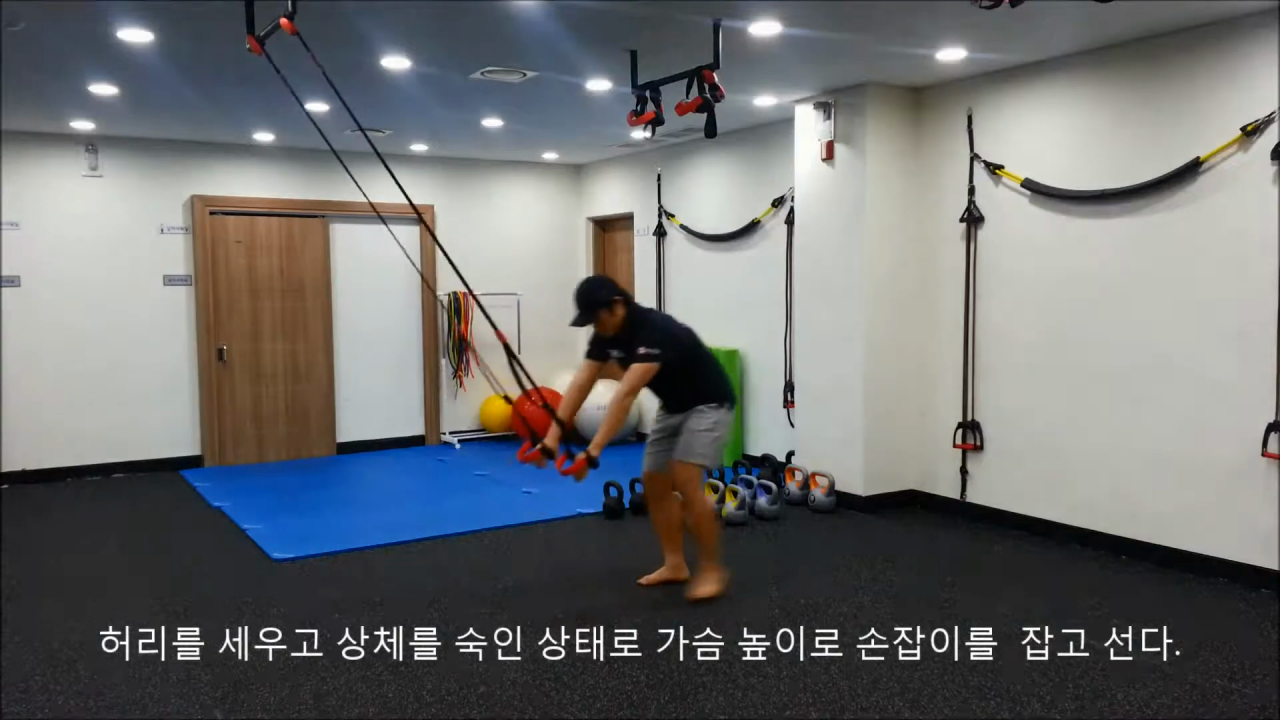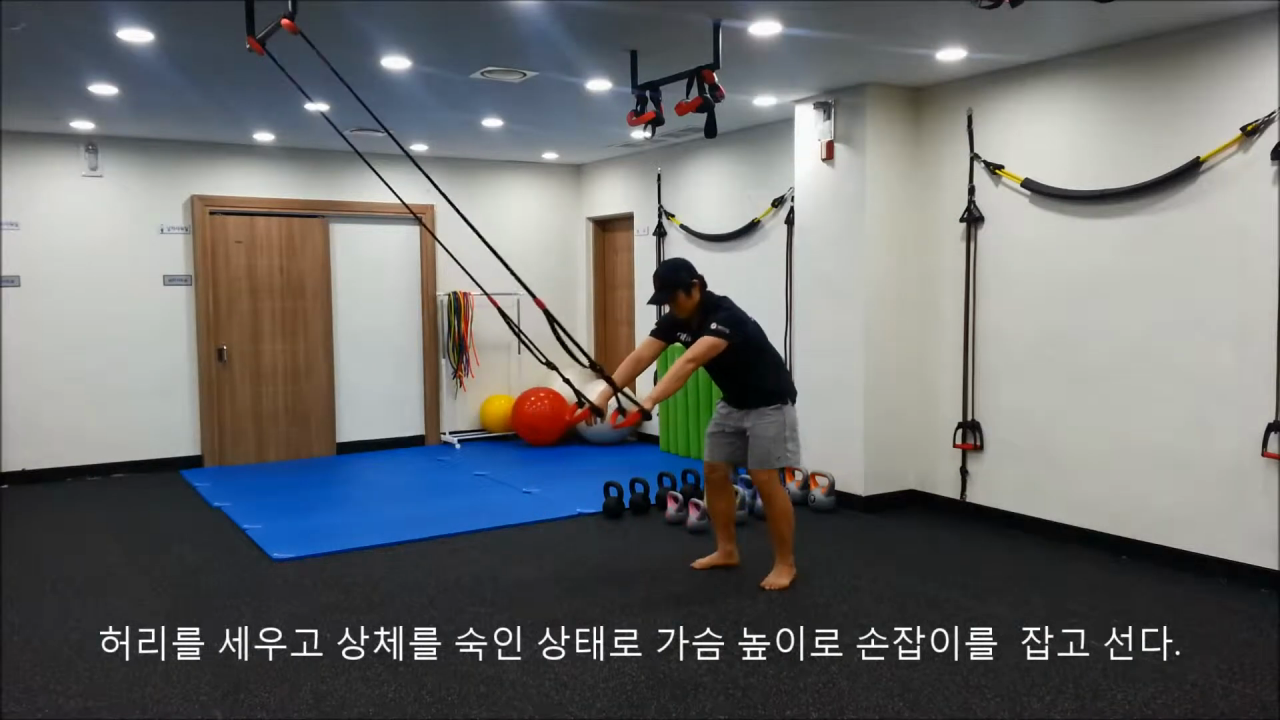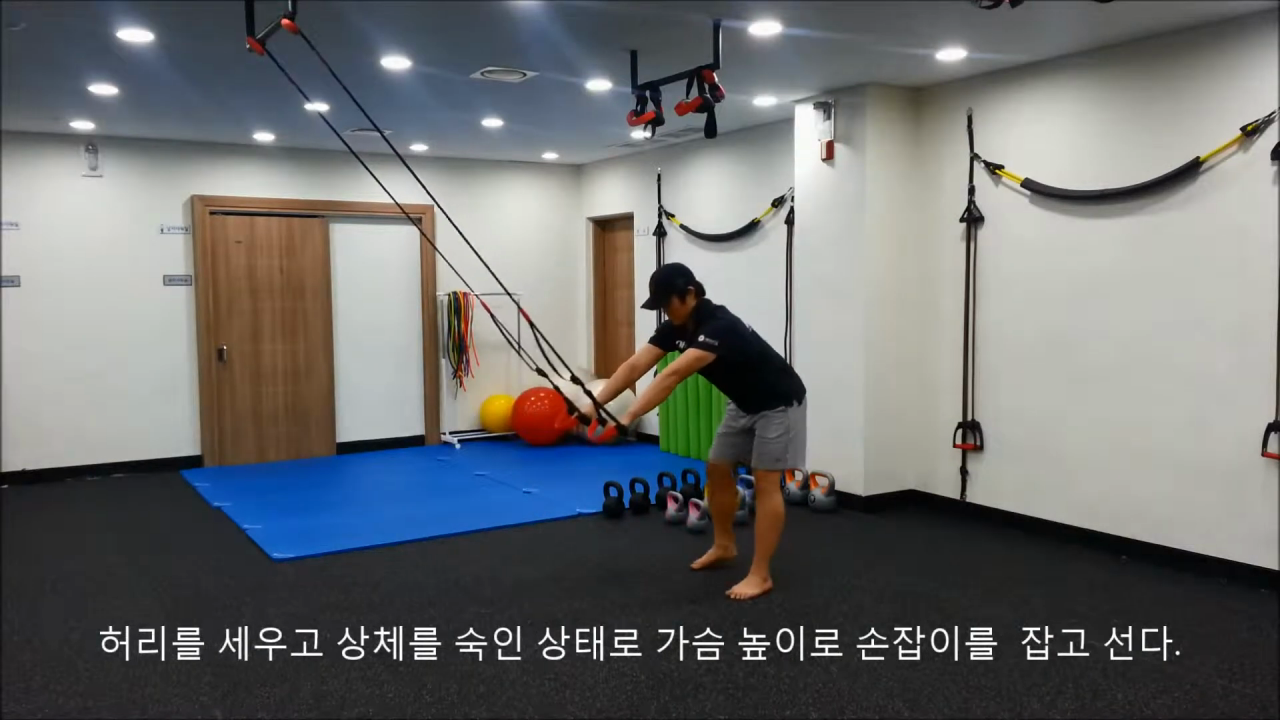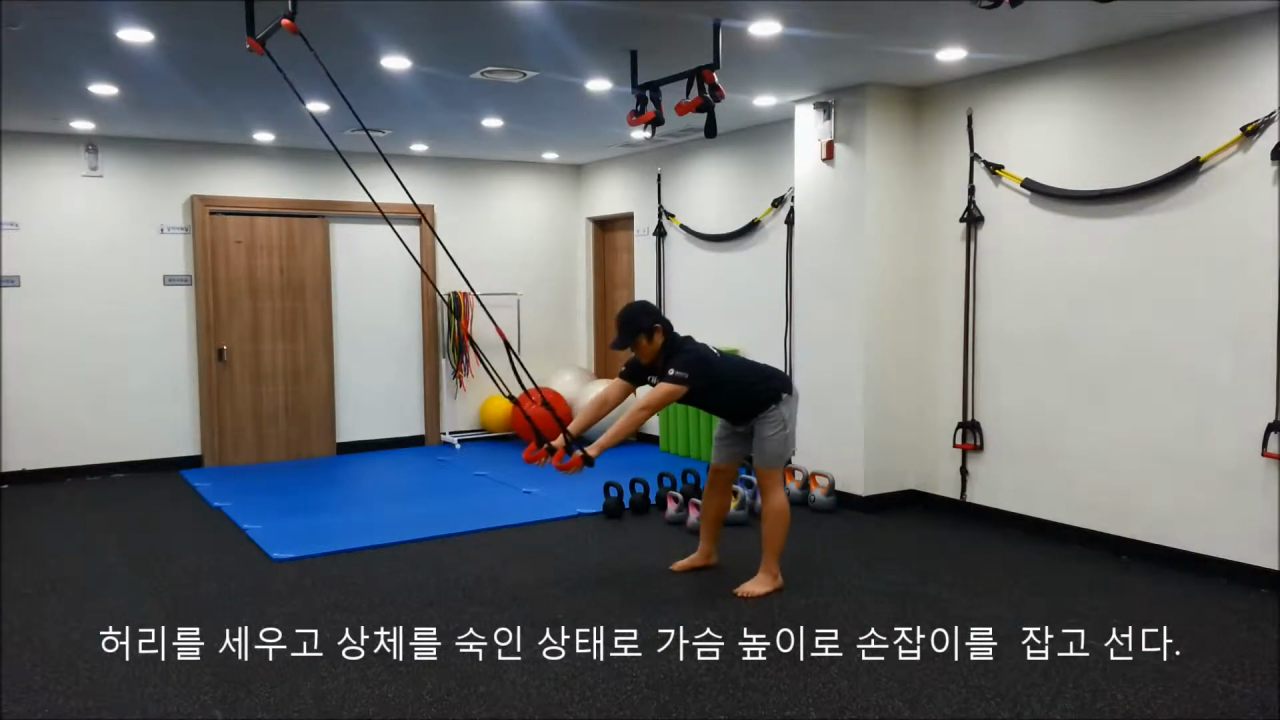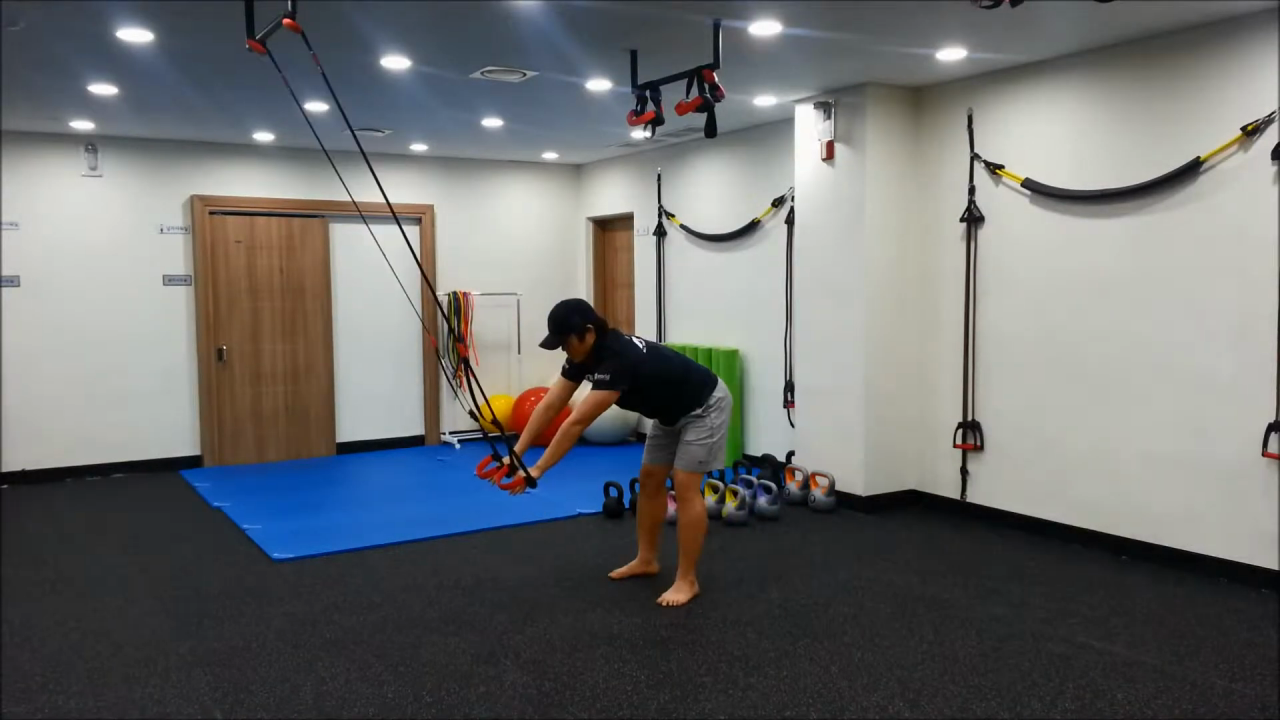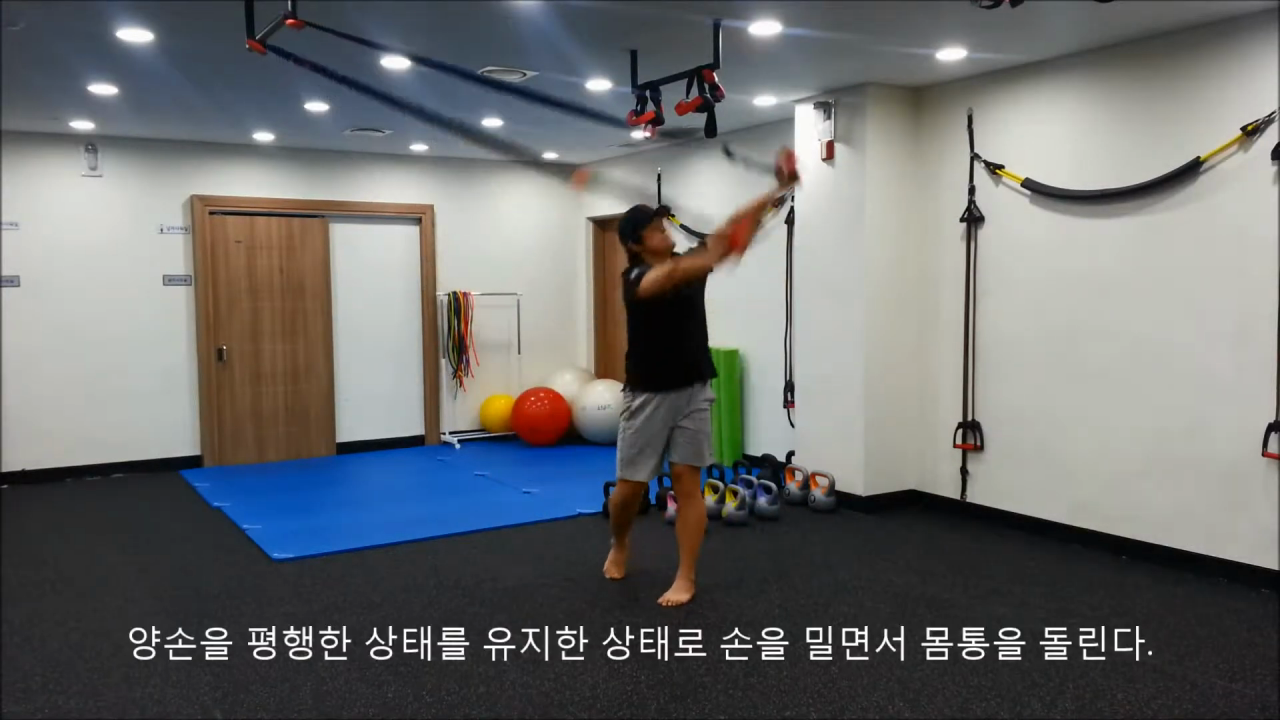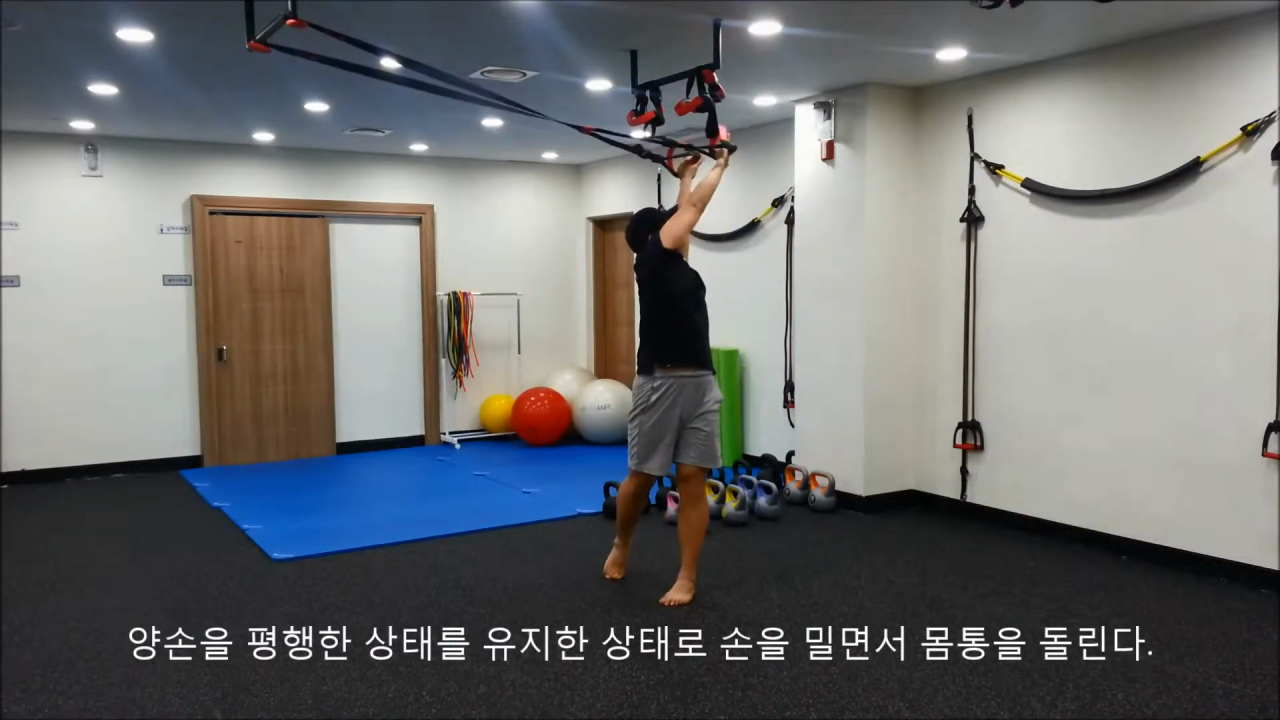
dt=0.7s
person 1, frame 1
left shoulder: (656, 330)
right shoulder: (607, 336)
left elbow: (626, 394)
right elbow: (580, 385)
left wrist: (595, 450)
right wrist: (553, 435)
left hip: (709, 405)
right hip: (673, 407)
left knee: (685, 481)
right knee: (654, 483)
left ankle: (712, 569)
right ankle: (675, 564)
person 1, frame 2
left shoulder: (726, 316)
right shoulder: (676, 320)
left elbow: (689, 363)
right elbow: (640, 358)
left wrist: (649, 401)
right wrist: (604, 395)
left hip: (770, 402)
right hip: (733, 402)
left knee: (764, 479)
right knee: (715, 473)
left ankle: (785, 563)
right ankle: (726, 550)
person 1, frame 3
left shoulder: (719, 326)
right shoulder: (675, 327)
left elbow: (673, 375)
right elbow: (635, 365)
left wrist: (629, 416)
right wrist: (595, 404)
left hip: (778, 403)
right hip: (744, 404)
left knee: (766, 483)
right knee: (717, 470)
left ankle: (761, 574)
right ankle: (723, 546)
person 1, frame 4
left shoulder: (689, 358)
right shoulder: (645, 362)
left elbow: (645, 409)
right elbow: (606, 400)
left wrist: (596, 448)
right wrist: (564, 438)
left hip: (772, 403)
right hip: (737, 412)
left knee: (767, 481)
right knee: (719, 476)
left ankle: (770, 573)
right ankle: (706, 553)
person 1, frame 5
left shoulder: (619, 359)
right shoulder: (583, 356)
left elbow: (577, 422)
right elbow: (550, 406)
left wrist: (537, 470)
right wrist: (515, 454)
left hip: (704, 406)
right hip: (671, 411)
left knee: (685, 486)
right knee: (649, 479)
left ankle: (687, 580)
right ankle: (646, 559)
person 1, frame 6
left shoulder: (689, 259)
right shoulder: (636, 277)
left elbow: (733, 231)
right elbow: (671, 274)
left wrist: (775, 193)
right wrist: (709, 257)
left hip: (693, 391)
right hip: (648, 395)
left knee: (686, 480)
right knee: (630, 485)
left ankle: (686, 578)
right ankle: (619, 545)
person 1, frame 7
left shoulder: (676, 263)
right shoulder: (652, 259)
left elbow: (687, 212)
right elbow: (692, 208)
left wrist: (687, 175)
right wrist: (719, 164)
left hip: (701, 384)
right hip: (660, 383)
left knee: (692, 481)
right knee: (641, 476)
left ankle: (687, 578)
right ankle: (621, 546)
